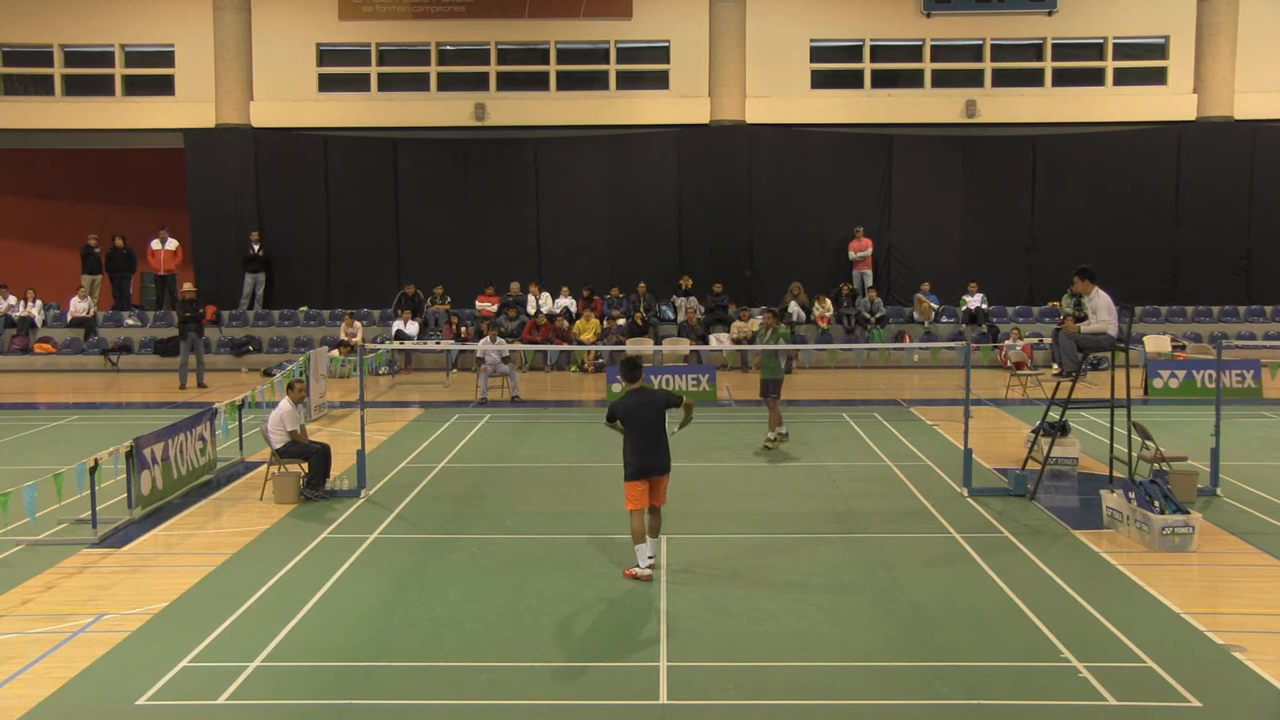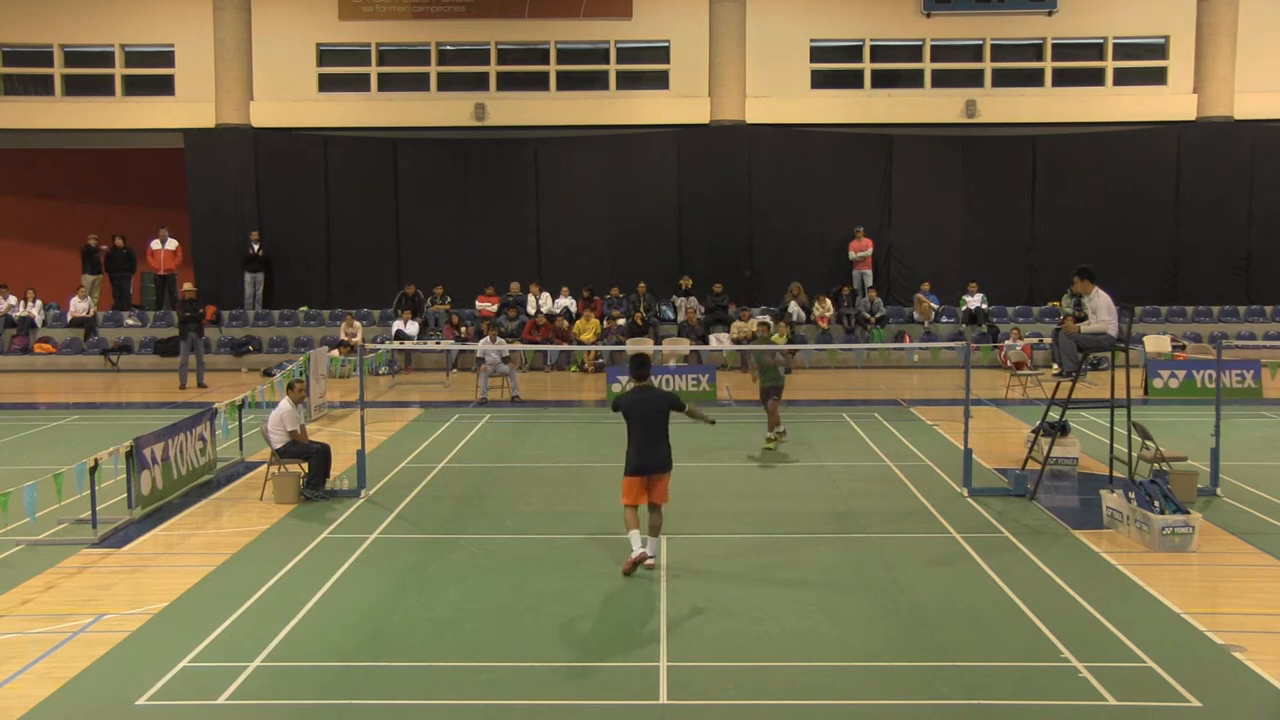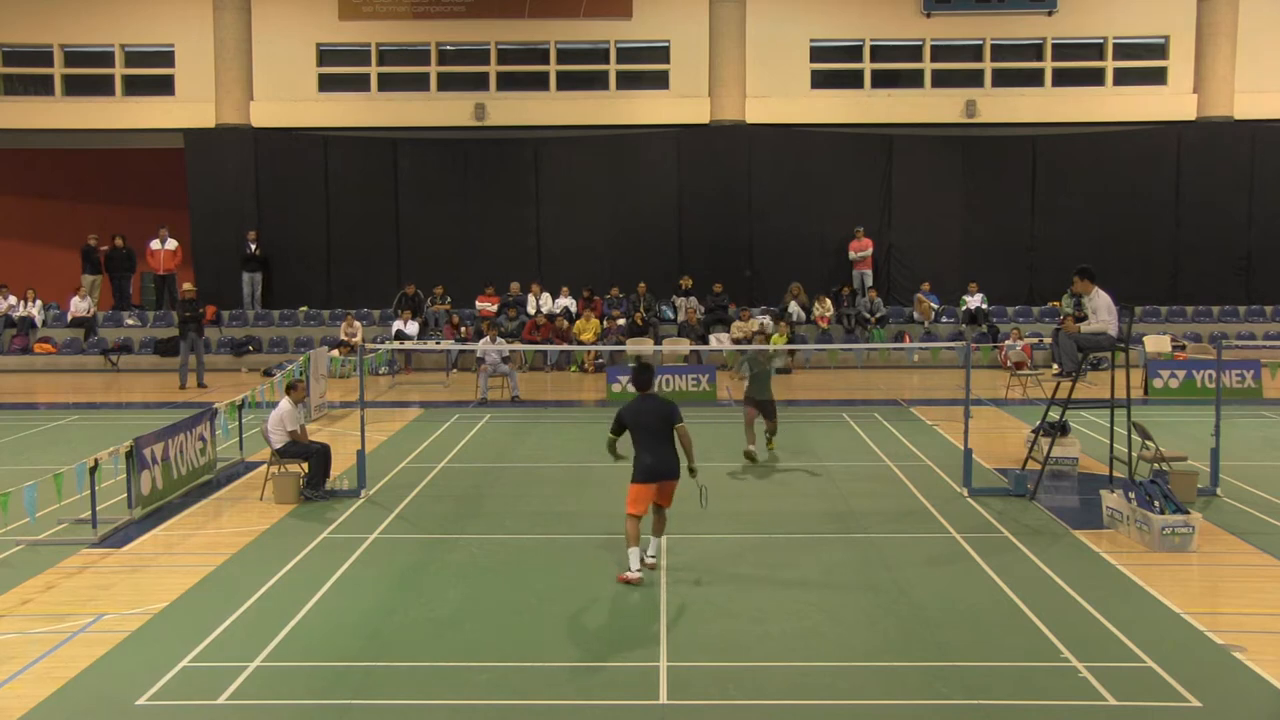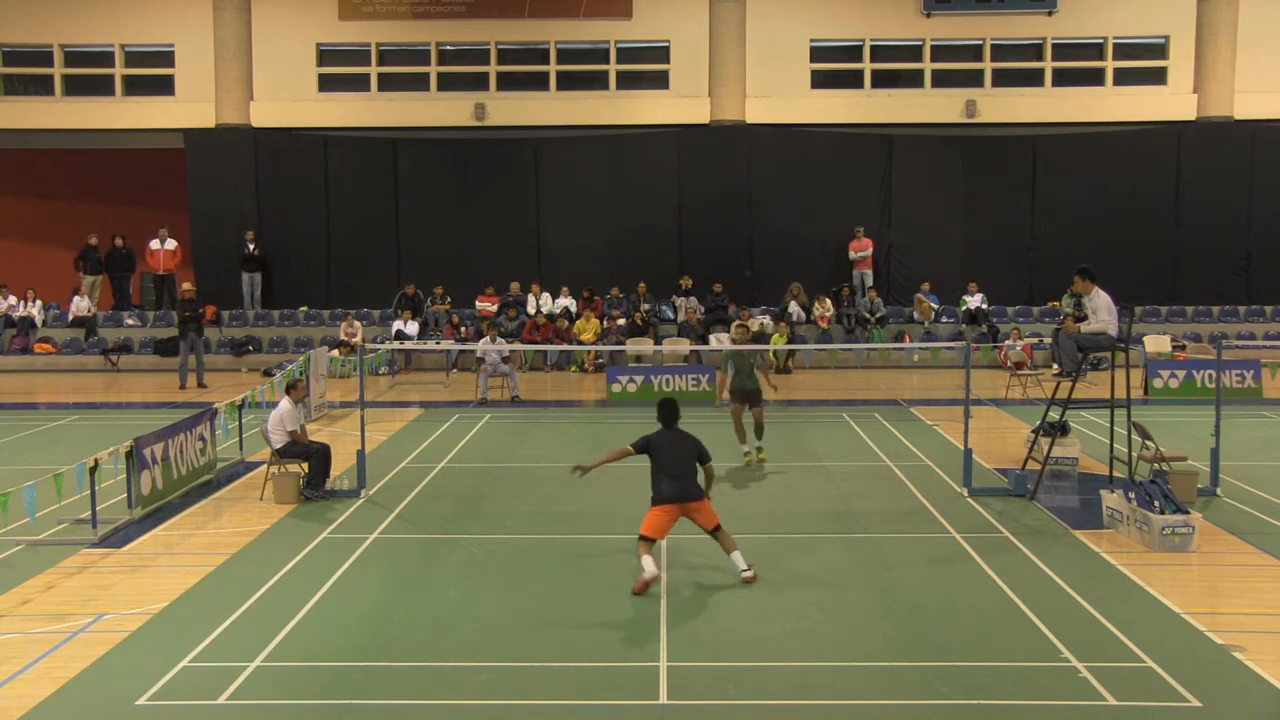
dt=0.4s
person 1, frame 1
left shoulder: (617, 406)
right shoulder: (659, 396)
left elbow: (610, 423)
right elbow: (689, 403)
right wrist: (686, 419)
left hip: (635, 466)
right hip: (660, 464)
left knee: (636, 514)
right knee: (654, 510)
left ankle: (643, 567)
right ankle: (650, 556)
person 1, frame 2
left shoulder: (624, 399)
right shoulder: (666, 397)
left elbow: (613, 407)
right elbow: (690, 411)
right wrist: (708, 419)
left hip: (636, 463)
right hip: (661, 462)
left knee: (630, 507)
right knee: (655, 508)
left ankle: (637, 549)
right ankle: (650, 555)
person 1, frame 3
left shoulder: (626, 411)
right shoulder: (669, 406)
left elbow: (610, 443)
right elbow: (683, 433)
left wrist: (616, 455)
right wrist: (692, 463)
left hip: (645, 470)
right hip: (671, 468)
left knee: (633, 518)
right knee: (660, 509)
left ankle: (634, 569)
right ankle: (652, 556)
person 1, frame 4
left shoulder: (651, 439)
right shoulder: (694, 441)
left elbow: (622, 452)
right elbow: (710, 471)
left wrist: (591, 465)
right wrist: (707, 491)
left hip: (664, 499)
right hip: (694, 496)
left knee: (644, 544)
right knee: (719, 532)
left ankle: (650, 571)
right ankle: (744, 570)
